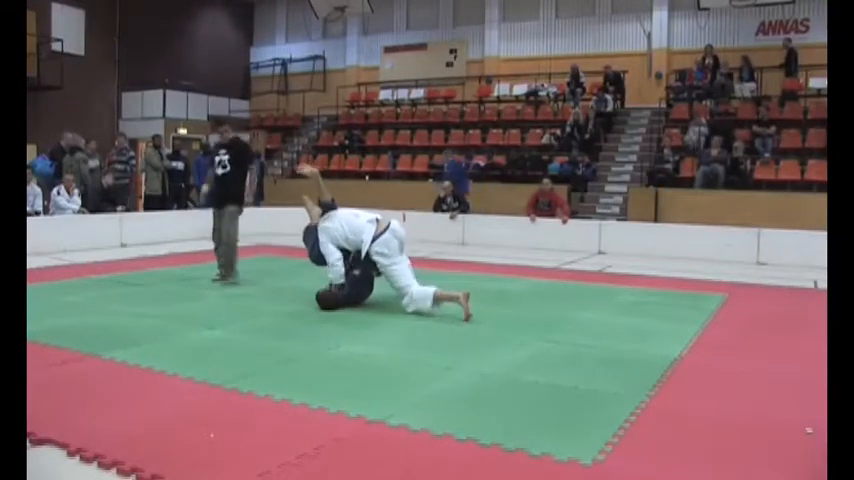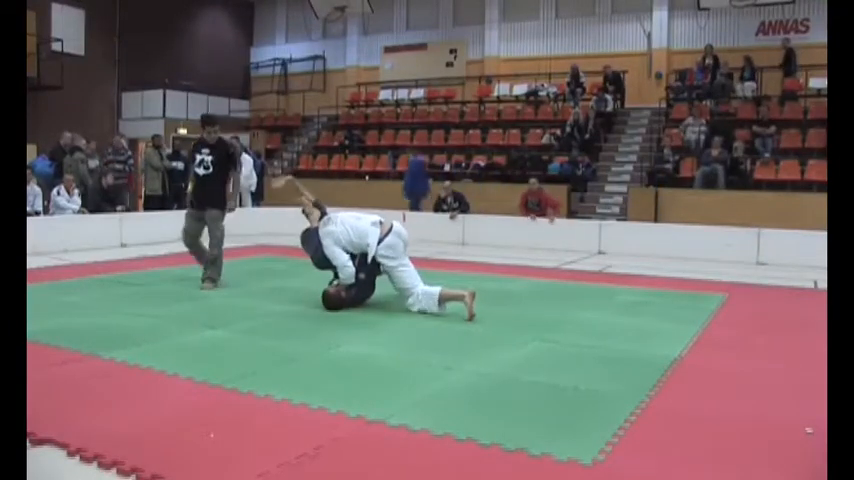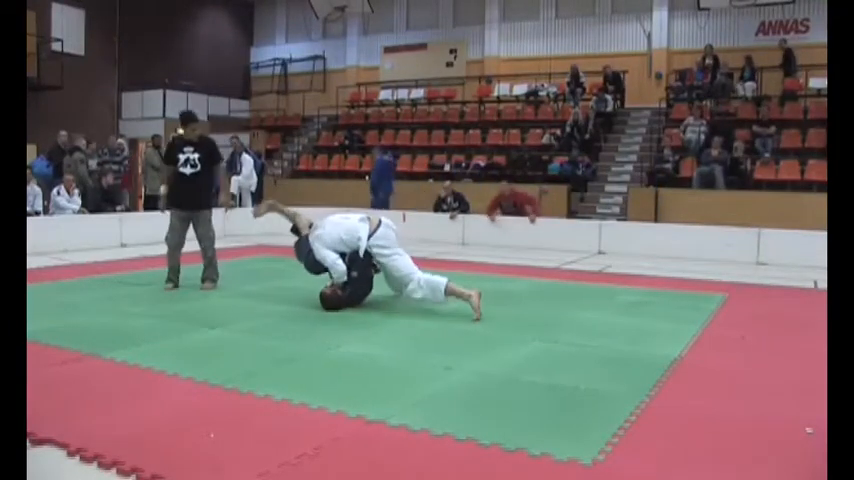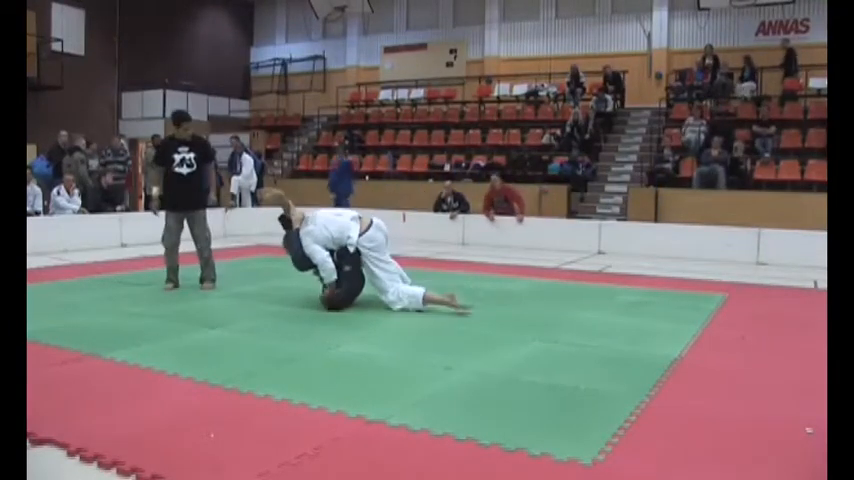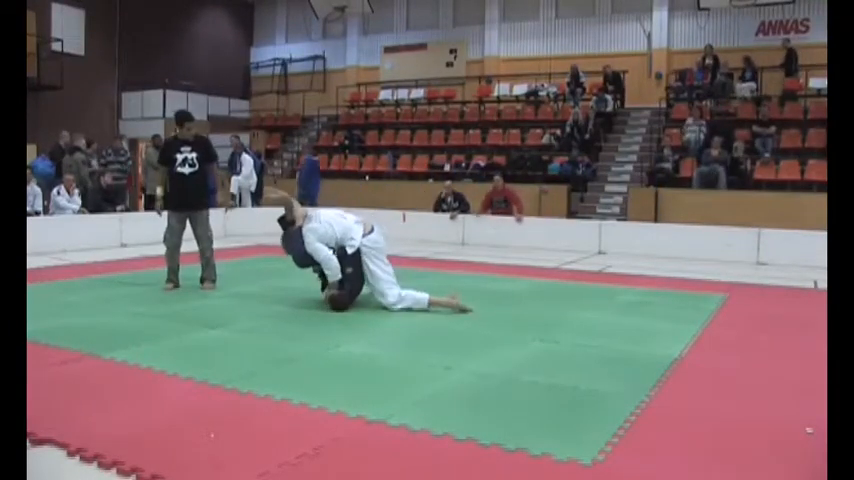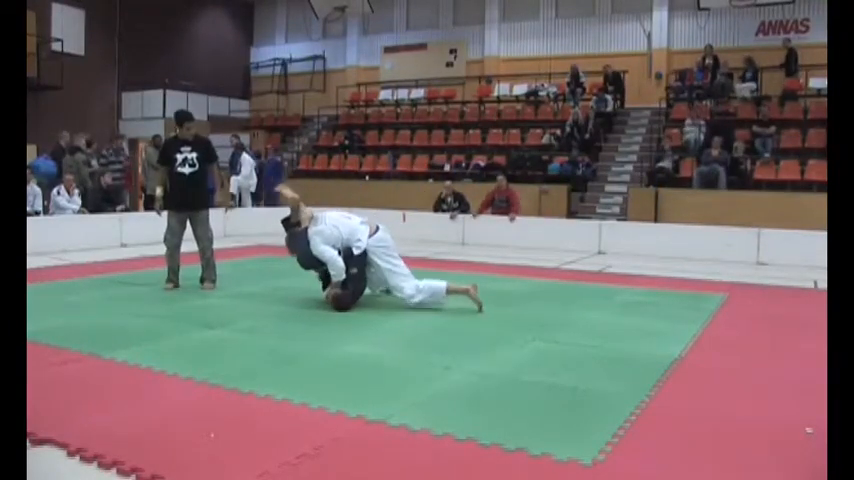
dt=0.5s
person 1, frame 1
left shoulder: (323, 236)
right shoulder: (332, 215)
left elbow: (336, 268)
left wrist: (334, 289)
left hip: (381, 246)
right hip: (392, 228)
left knee: (411, 297)
left ankle: (456, 297)
person 1, frame 2
left shoulder: (326, 240)
right shoulder: (329, 218)
left elbow: (347, 269)
left wrist: (340, 289)
left hip: (385, 248)
right hip: (394, 229)
left knee: (416, 296)
left ankle: (462, 295)
person 1, frame 3
left shoulder: (317, 244)
right shoulder: (315, 227)
left elbow: (339, 269)
right elbow: (296, 216)
left wrist: (334, 288)
left hip: (376, 241)
right hip: (382, 224)
left knee: (415, 281)
left ankle: (468, 295)
person 1, frame 4
left shoulder: (307, 239)
right shoulder: (311, 217)
left elbow: (326, 265)
right elbow: (293, 211)
left wrist: (330, 289)
right wrist: (281, 198)
left hip: (366, 242)
right hip: (374, 225)
left knee: (393, 295)
left ankle: (444, 301)
right ankle: (409, 285)
person 1, frame 5
left shoulder: (309, 240)
right shoulder: (312, 215)
left elbow: (331, 263)
left wrist: (332, 288)
right wrist: (287, 201)
left hip: (366, 246)
right hip: (372, 233)
left knee: (392, 298)
left ankle: (449, 303)
person 1, frame 6
left shoulder: (315, 240)
right shoulder: (316, 217)
left elbow: (336, 264)
left wrist: (333, 287)
right wrist: (293, 200)
left hip: (374, 246)
right hip: (377, 233)
left knee: (410, 291)
left ankle: (465, 290)
person 2, frame 1
left shoulder: (241, 146)
right shoulder: (216, 148)
right wrist: (205, 191)
left hip: (234, 199)
right hip: (218, 198)
left knee: (228, 235)
right knee: (218, 238)
left ankle: (230, 272)
right ankle: (225, 271)
person 2, frame 2
left shoulder: (226, 148)
right shoulder: (197, 145)
left elbow: (234, 174)
left wrist: (232, 199)
right wrist: (190, 191)
left hip: (216, 202)
right hip: (197, 200)
left knee: (215, 241)
right knee: (189, 237)
left ankle: (211, 277)
right ankle: (210, 265)
person 2, frame 3
left shoulder: (208, 144)
right shoulder: (174, 144)
left elbow: (218, 168)
right elbow: (168, 169)
right wrist: (164, 194)
left hip: (202, 202)
right hip: (179, 202)
left knee: (207, 242)
right knee: (174, 242)
left ankle: (210, 277)
right ankle: (172, 278)
person 2, frame 4
left shoulder: (201, 143)
right shoulder: (166, 145)
left elbow: (209, 168)
right elbow: (159, 171)
left wrist: (212, 191)
right wrist: (156, 196)
left hip: (197, 202)
right hip: (173, 203)
left knee: (203, 242)
right knee: (170, 243)
left ankle: (208, 278)
right ankle: (171, 279)
person 2, frame 5
left shoulder: (203, 143)
right shoulder: (169, 145)
left elbow: (212, 167)
right elbow: (163, 171)
right wrist: (159, 196)
left hip: (199, 202)
right hip: (175, 203)
left knee: (205, 242)
right knee: (172, 243)
left ankle: (208, 278)
right ankle: (172, 279)
person 2, frame 6
left shoulder: (203, 143)
right shoulder: (169, 145)
left elbow: (212, 168)
right elbow: (163, 171)
right wrist: (159, 196)
left hip: (199, 202)
right hip: (176, 203)
left knee: (205, 242)
right knee: (172, 243)
left ankle: (209, 278)
right ankle: (172, 279)
